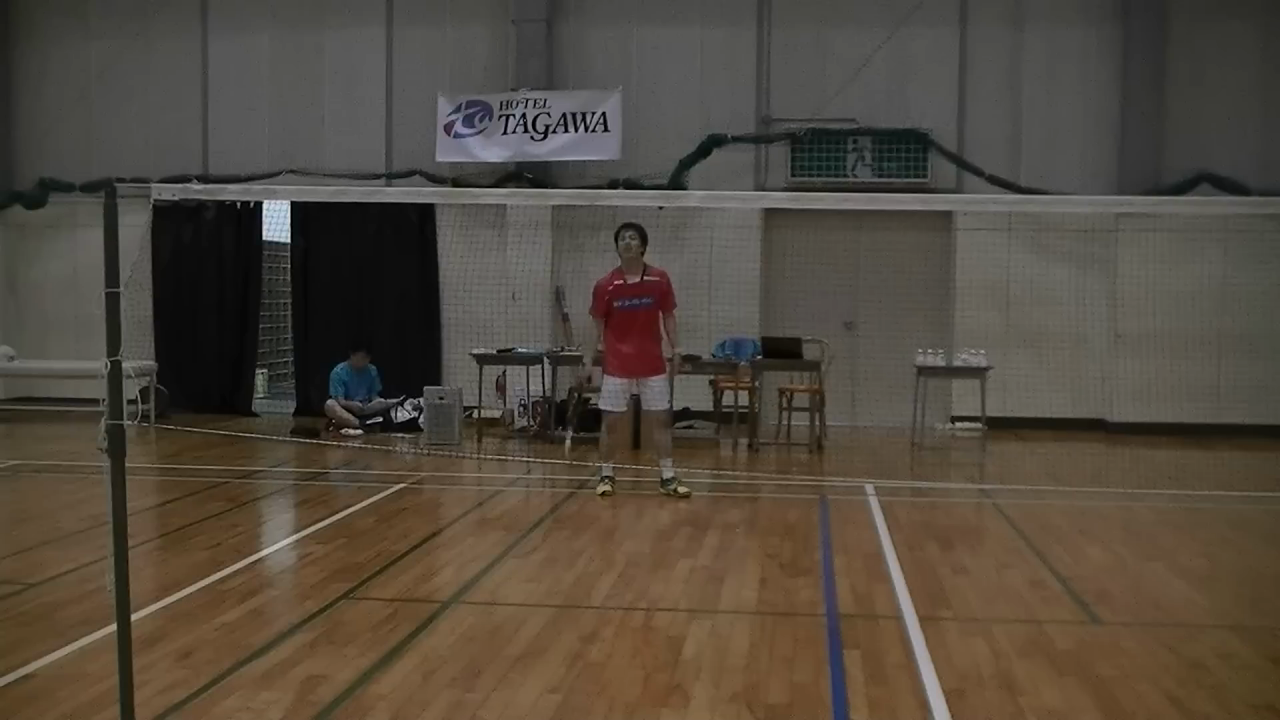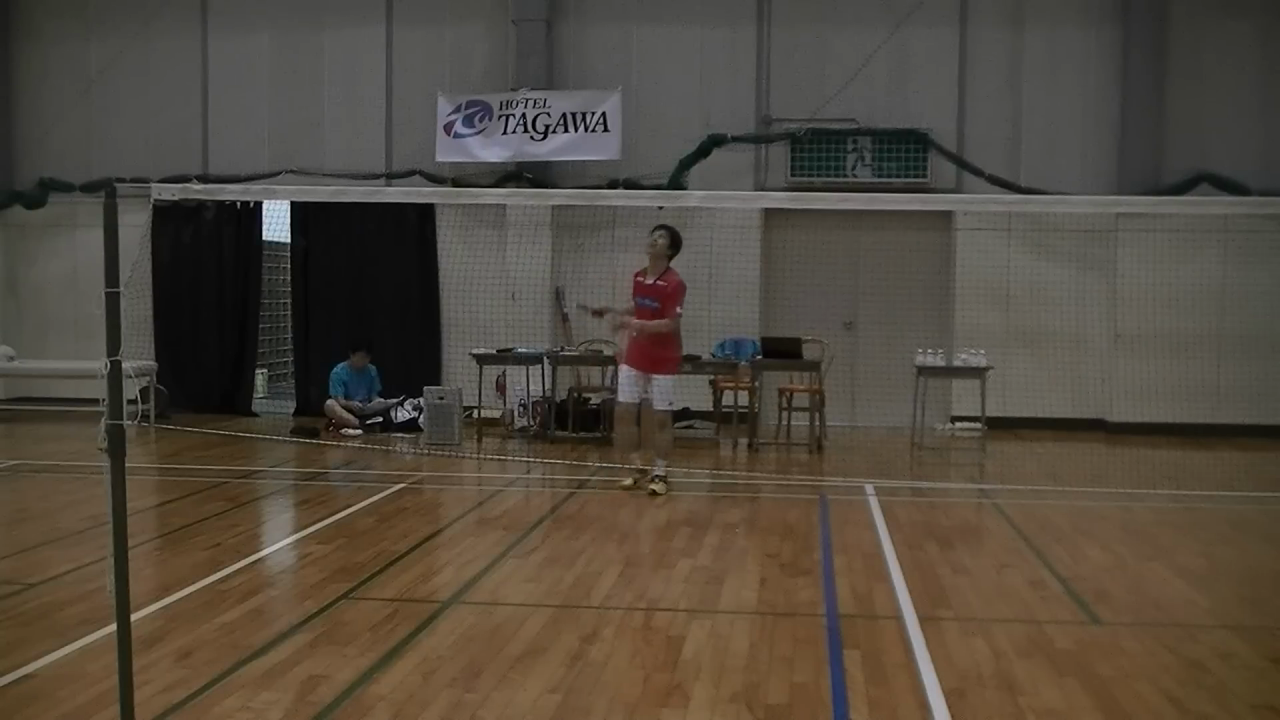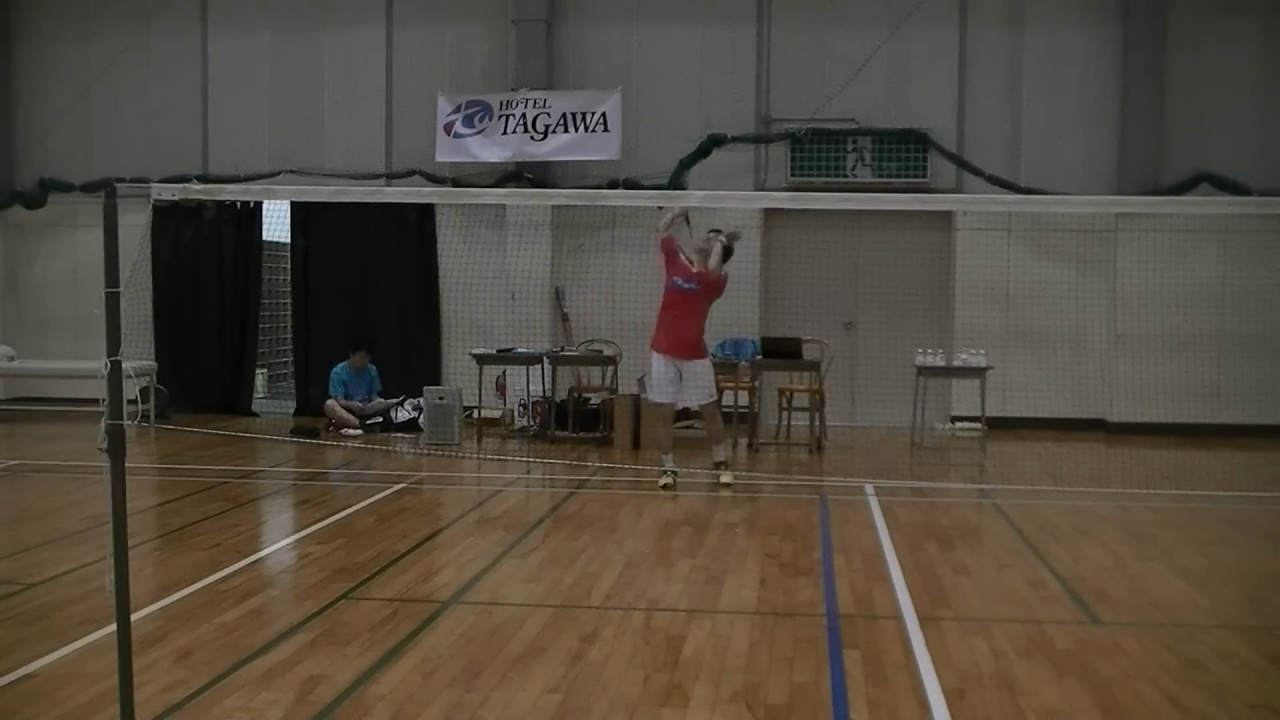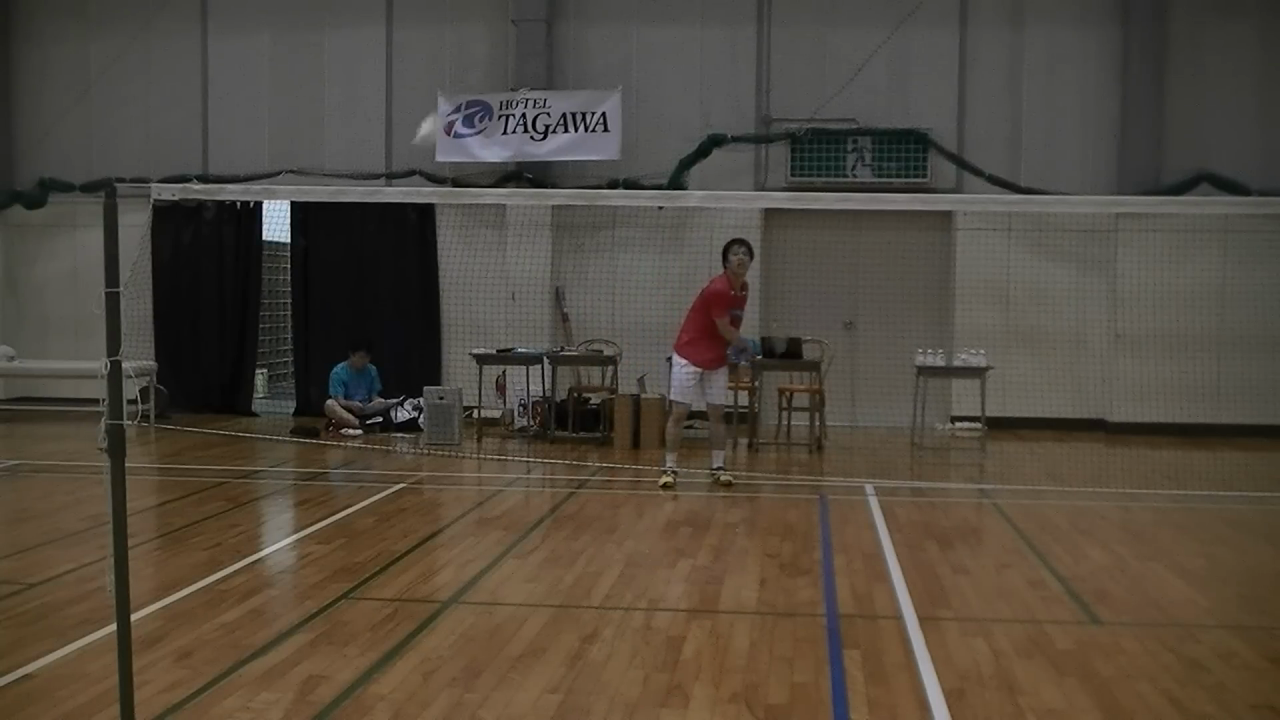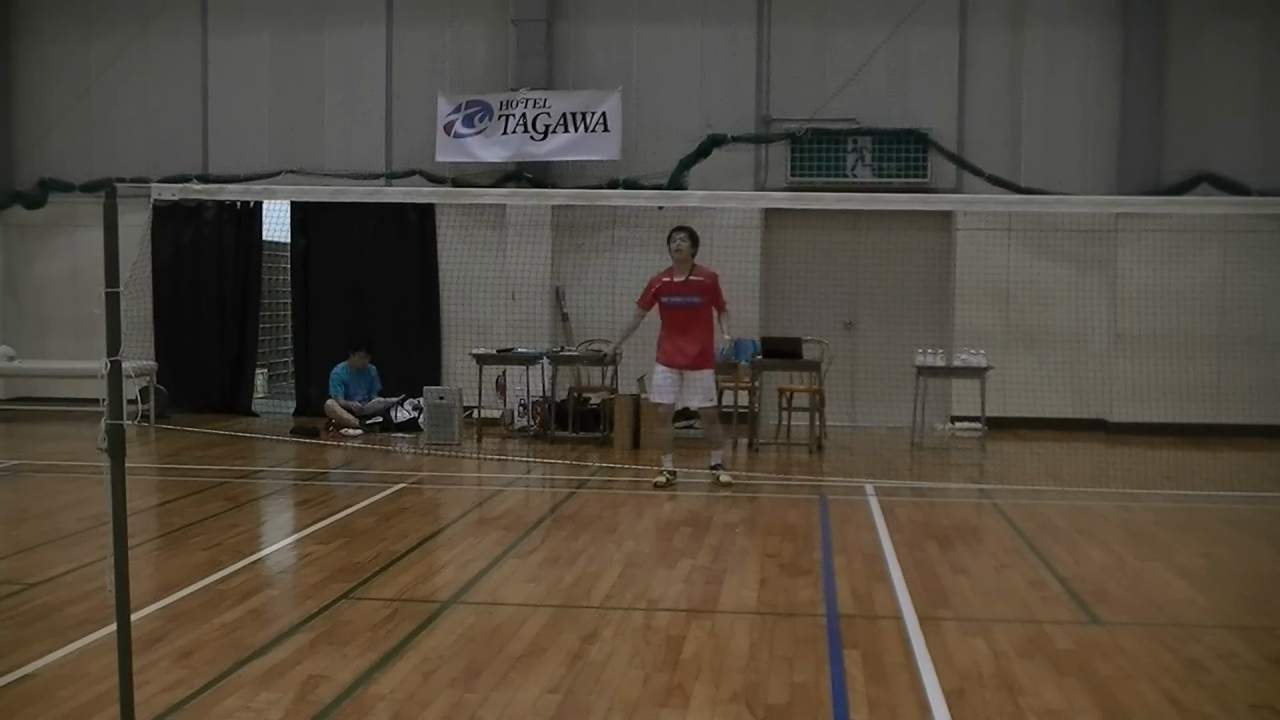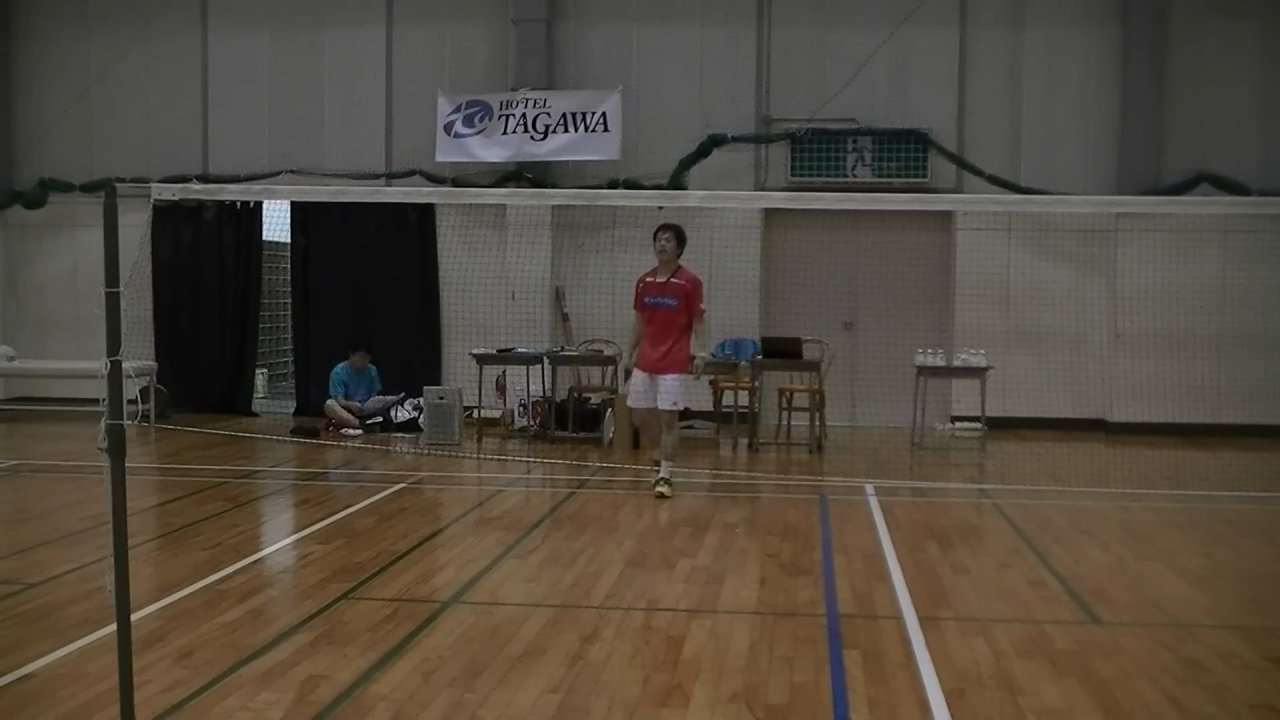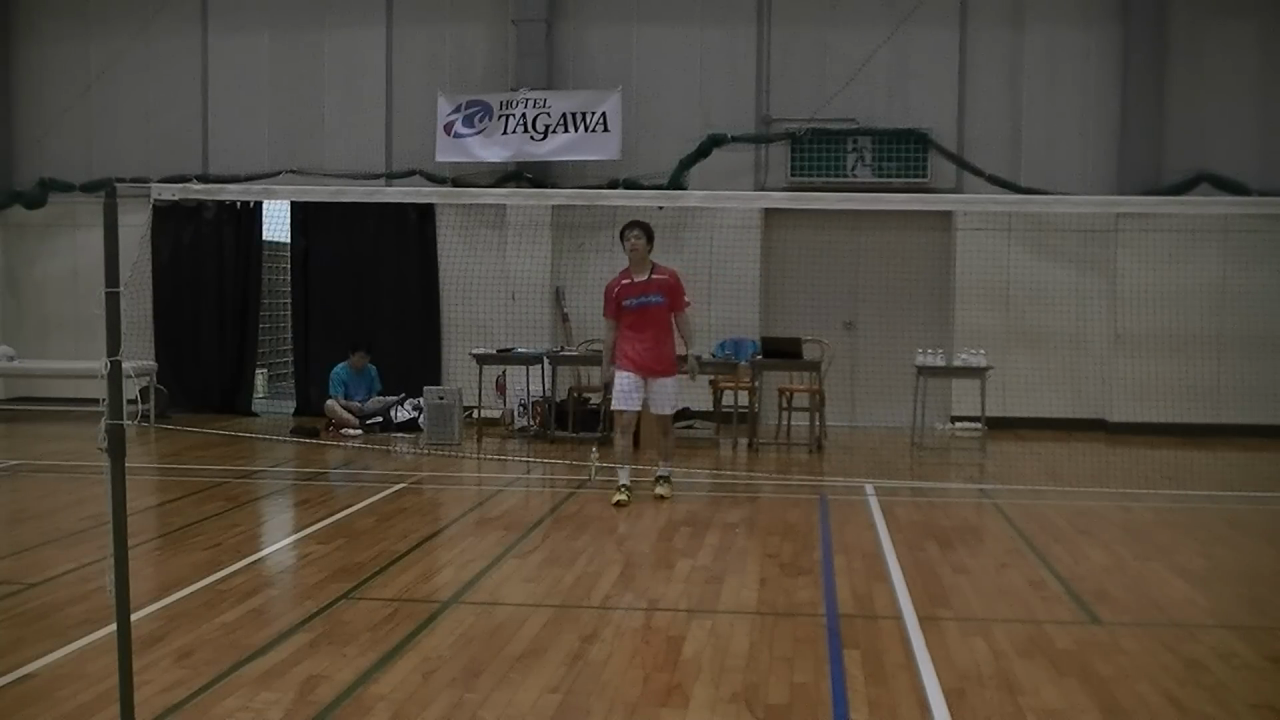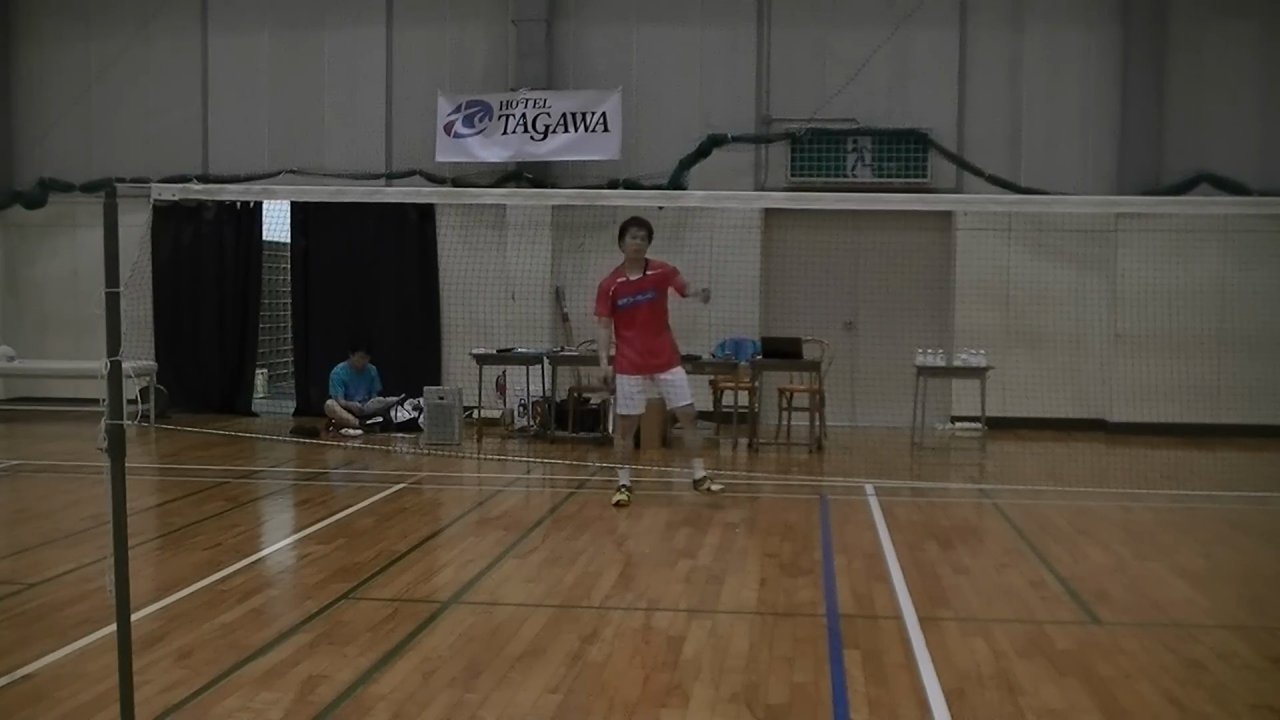
dt=0.7s
person 1, frame 1
left shoulder: (660, 279)
right shoulder: (605, 285)
left elbow: (668, 317)
right elbow: (599, 326)
left wrist: (674, 351)
left hip: (652, 364)
right hip: (617, 365)
left knee: (660, 419)
right knee: (612, 421)
left ankle: (668, 478)
right ankle: (606, 475)
person 1, frame 2
left shoulder: (674, 284)
right shoulder: (638, 277)
left elbow: (671, 324)
left wrist: (634, 324)
right wrist: (614, 312)
left hip: (664, 361)
right hip: (634, 358)
left knee: (661, 419)
right knee: (623, 413)
left ankle: (660, 473)
right ankle: (637, 468)
person 1, frame 3
left shoulder: (717, 276)
right shoulder: (677, 260)
left elbow: (712, 270)
right elbow: (663, 229)
left wrist: (721, 243)
right wrist: (678, 214)
left hip: (694, 354)
right hip: (663, 352)
left knee: (710, 411)
right knee: (664, 413)
left ankle: (721, 463)
right ankle: (668, 468)
person 1, frame 4
left shoulder: (743, 289)
right shoulder: (718, 289)
right elbow: (725, 329)
left wrist: (735, 343)
right wrist: (743, 344)
left hip: (716, 360)
right hip: (689, 356)
left knee: (717, 413)
right knee: (679, 412)
left ankle: (718, 467)
right ankle: (669, 468)
person 1, frame 5
left shoulder: (708, 278)
right shoulder: (658, 282)
left elbow: (722, 311)
right elbow: (639, 315)
left wrist: (725, 335)
right wrist: (618, 343)
left hip: (700, 359)
right hip: (667, 359)
left knee: (709, 414)
right knee: (663, 413)
left ankle: (717, 464)
right ankle: (668, 468)
person 1, frame 6
left shoulder: (690, 282)
right shoulder: (643, 282)
left elbow: (698, 321)
left wrist: (699, 353)
right wrist: (630, 354)
left hip: (673, 362)
right hip: (644, 361)
left knee: (668, 418)
right knee: (641, 417)
left ankle: (665, 476)
right ankle: (659, 459)
person 1, frame 7
left shoulder: (669, 278)
right shoulder: (615, 286)
left elbow: (680, 317)
right elbow: (611, 328)
left wrist: (691, 352)
right wrist: (606, 365)
left hip: (664, 365)
right hip: (627, 365)
left knee: (664, 423)
right knee: (623, 421)
left ankle: (663, 475)
right ankle: (623, 484)
person 1, frame 8
left shoulder: (662, 271)
right shoulder: (609, 284)
left elbow: (684, 288)
right elbow: (605, 326)
left wrist: (700, 294)
right wrist: (604, 361)
left hip: (667, 360)
right hip: (629, 365)
left knee: (688, 414)
right knee: (625, 424)
left ankle: (699, 476)
right ankle: (623, 484)
